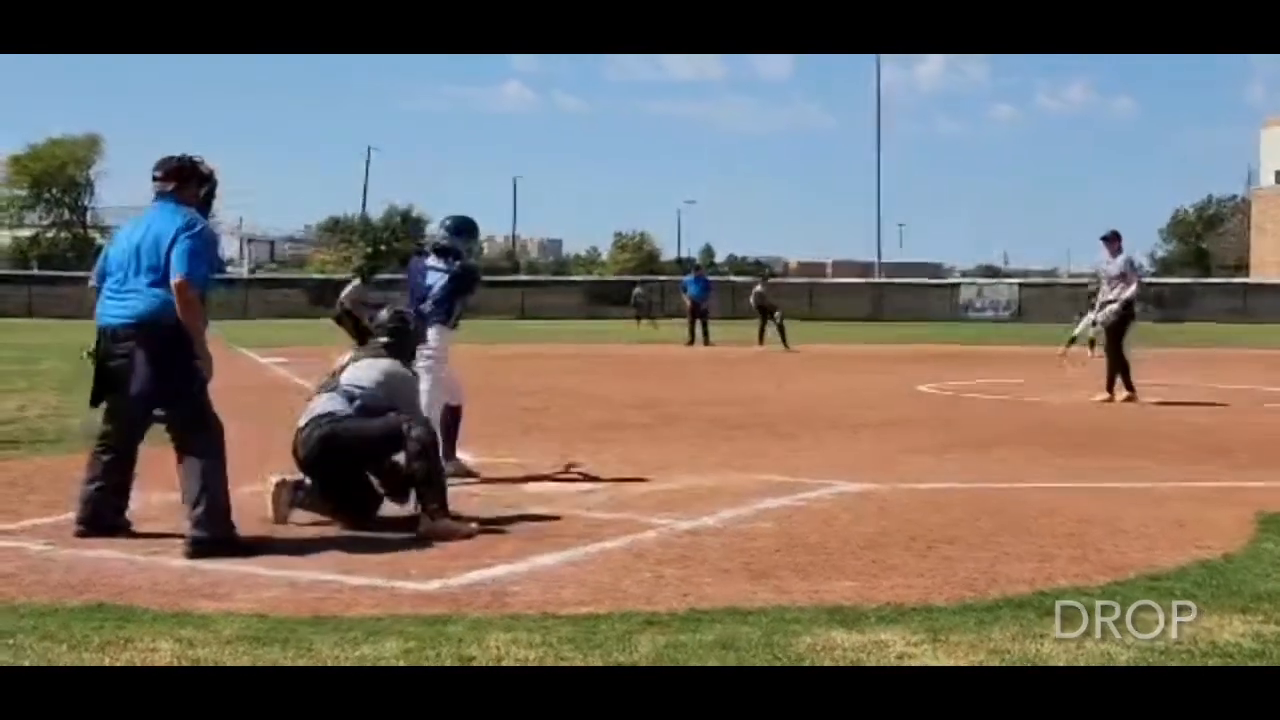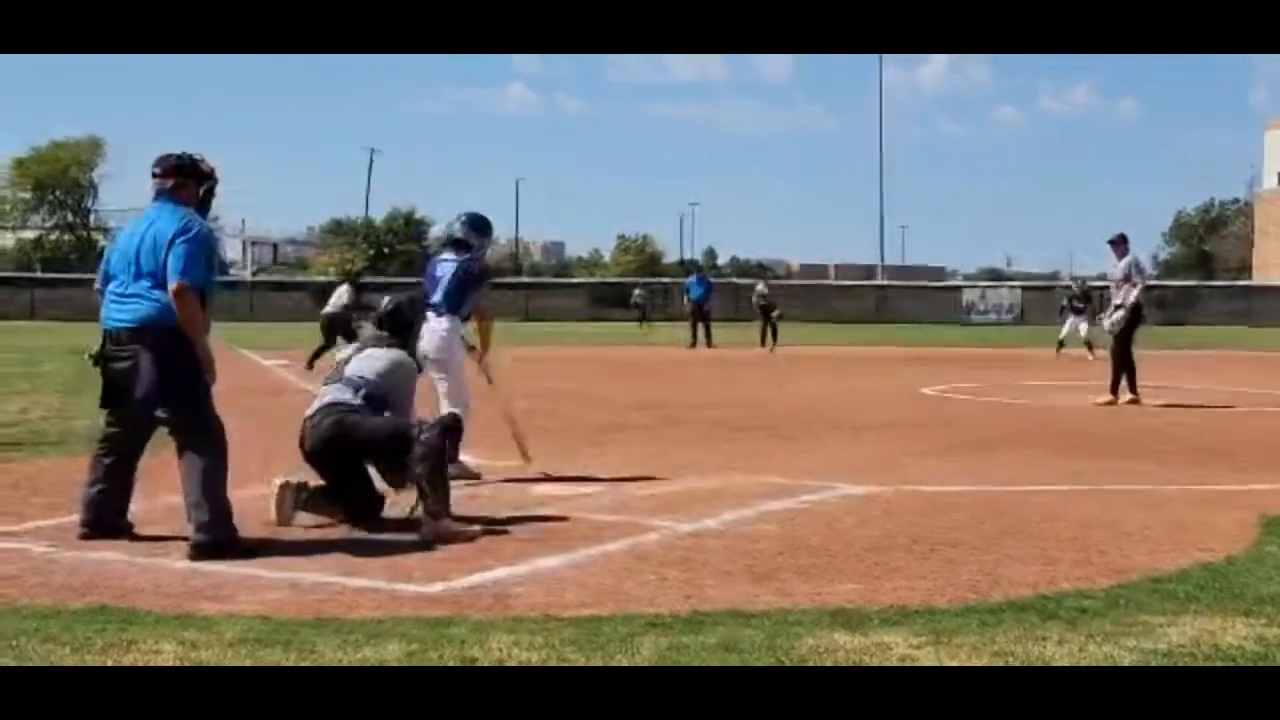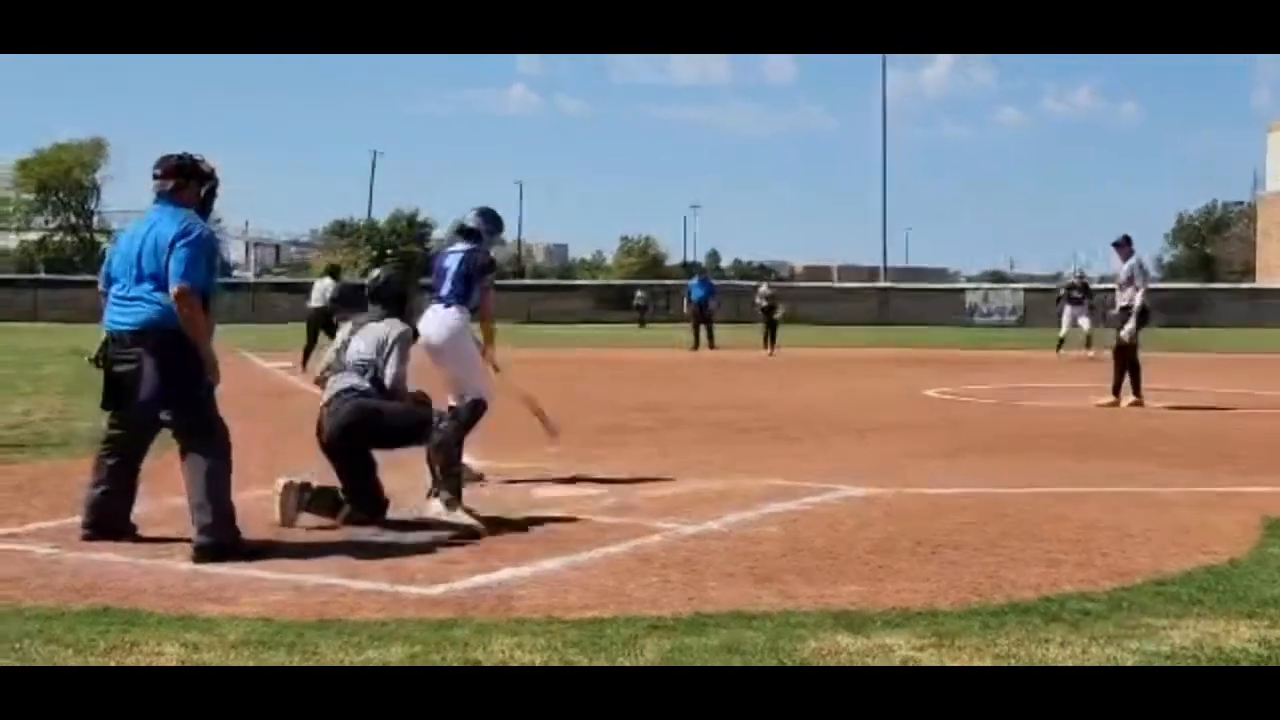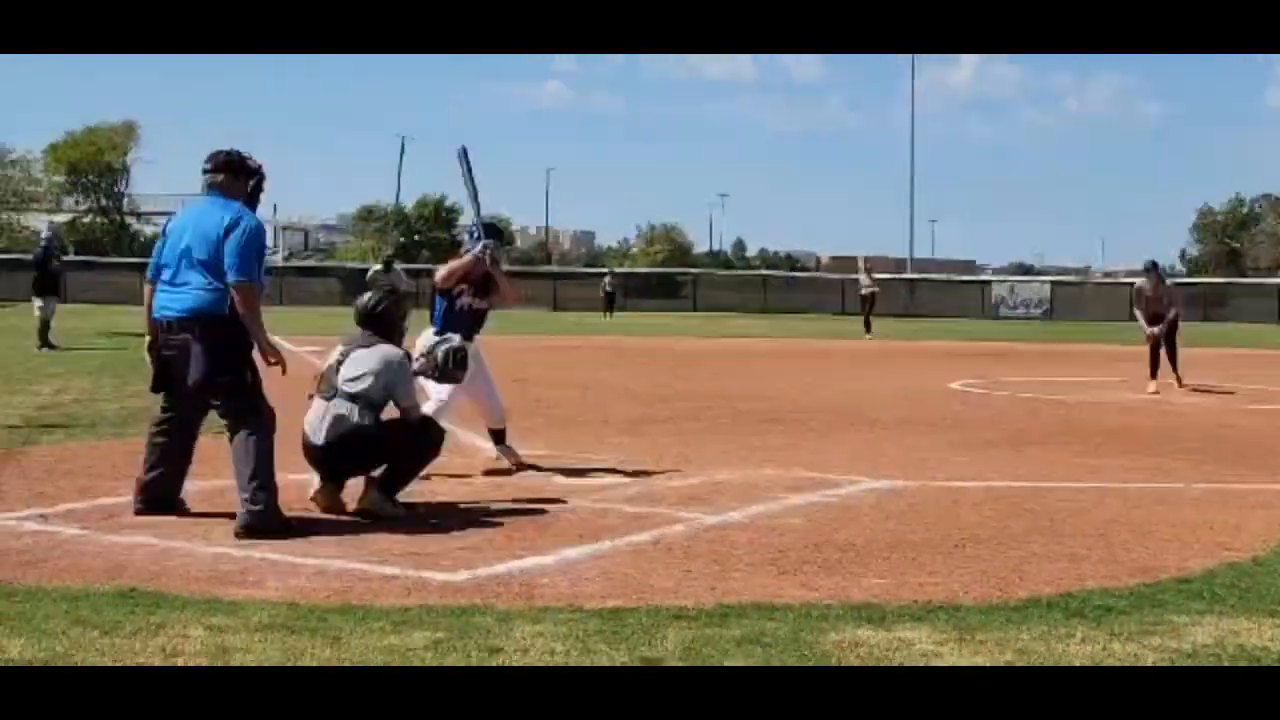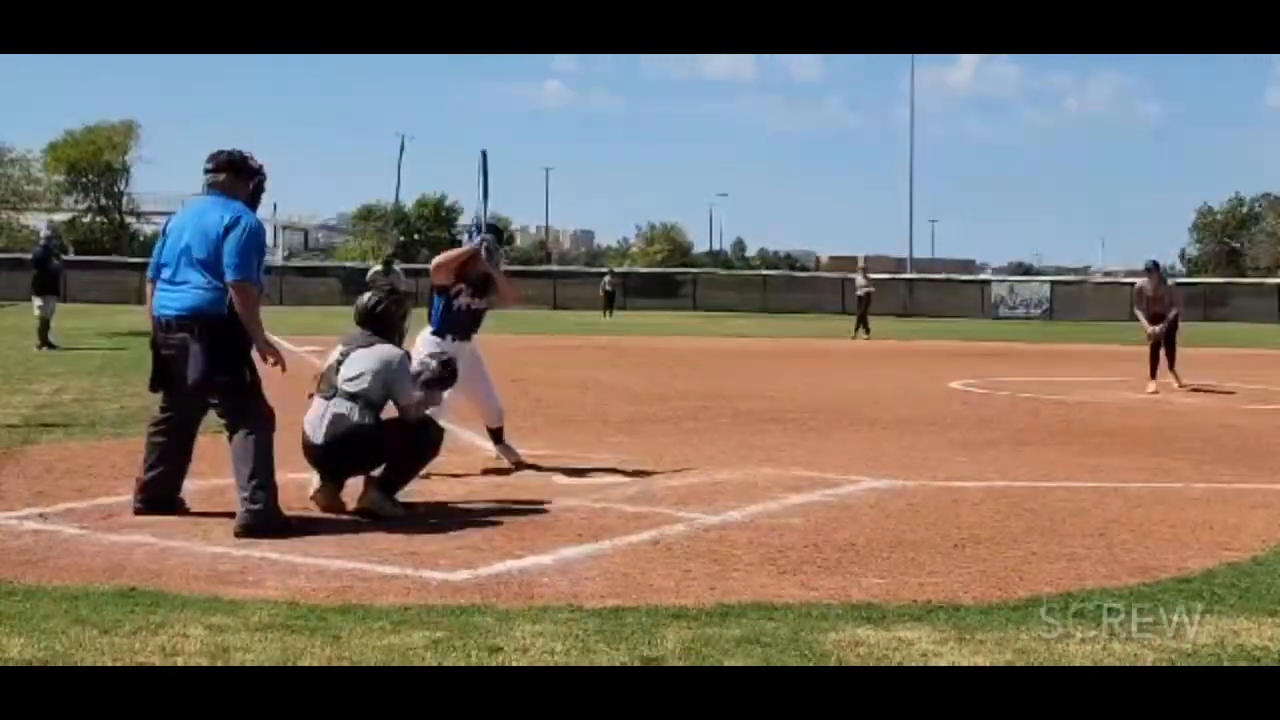
dt=0.2s
person 1, frame 1
left shoulder: (129, 227)
right shoulder: (191, 226)
left elbow: (98, 283)
right elbow: (182, 286)
right wrist: (200, 344)
left hip: (112, 339)
right hip: (158, 339)
left knee: (118, 430)
right knee: (198, 433)
left ankle: (96, 514)
right ankle: (209, 532)
person 1, frame 2
left shoulder: (130, 228)
right shoulder: (190, 227)
left elbow: (103, 287)
right elbow: (180, 290)
right wrist: (203, 349)
left hip: (118, 342)
right hip: (162, 343)
left knee: (121, 433)
right knee: (200, 436)
left ankle: (99, 517)
right ankle: (211, 534)
person 1, frame 3
left shoulder: (131, 229)
right shoulder: (191, 229)
left elbow: (106, 289)
right elbow: (183, 295)
right wrist: (206, 352)
left hip: (122, 345)
right hip: (165, 346)
left knee: (123, 435)
right knee: (204, 438)
left ankle: (102, 517)
right ankle: (215, 536)
person 1, frame 4
left shoulder: (179, 218)
right shoulder: (241, 221)
left elbow: (151, 280)
right elbow: (240, 287)
left wrist: (153, 332)
right wrist: (261, 340)
left hip: (170, 330)
right hip: (212, 332)
left knee: (175, 416)
right knee: (251, 419)
left ankle: (153, 495)
right ankle: (257, 512)
person 1, frame 5
left shoulder: (180, 217)
right shoulder: (242, 220)
left elbow: (152, 279)
right elbow: (239, 285)
left wrist: (159, 330)
right wrist: (259, 338)
left hip: (170, 329)
right hip: (211, 332)
left knee: (174, 415)
right knee: (250, 418)
left ankle: (154, 494)
right ankle: (257, 511)
person 2, frame 1
left shoulder: (417, 264)
right shoulder: (467, 273)
right hip: (430, 344)
left knee: (453, 396)
right knee: (425, 414)
left ankle: (448, 459)
person 2, frame 2
left shoulder: (435, 262)
right shoulder: (476, 267)
right elbow: (482, 314)
left wrist: (462, 344)
right wrist: (484, 350)
left hip: (423, 331)
right hip: (441, 334)
left knee: (457, 398)
right knee: (456, 406)
left ankle: (450, 460)
person 2, frame 3
left shoulder: (443, 255)
right shoulder: (480, 260)
right elbow: (486, 308)
right wrist: (488, 348)
left hip: (430, 324)
right hip: (450, 326)
left knee: (461, 393)
right knee: (480, 394)
left ankle: (453, 462)
right ankle: (448, 454)
person 2, frame 4
left shoulder: (489, 280)
right shoulder: (455, 273)
left elbow: (508, 298)
right elbow: (441, 278)
left wrist: (495, 270)
right wrist: (475, 255)
left hip: (467, 347)
right hip: (438, 343)
left knee: (491, 402)
right knee: (442, 397)
left ankle: (502, 446)
person 2, frame 5
left shoulder: (487, 280)
right shoulder: (451, 273)
left elbow: (509, 298)
right elbow: (436, 264)
left wrist: (494, 269)
right wrist: (472, 247)
left hip: (465, 347)
right hip: (435, 344)
left knee: (490, 400)
right knee: (440, 396)
left ankle: (501, 445)
person 3, frame 1
left shoulder: (353, 359)
right shoulder: (399, 372)
right elbow: (416, 426)
left hip: (308, 442)
right hip: (329, 436)
left knee: (363, 510)
right knee: (418, 431)
left ankle: (295, 492)
right ankle: (435, 518)
person 3, frame 2
left shoulder: (355, 348)
right shoulder: (401, 360)
right elbow: (402, 422)
left hip: (313, 434)
right hip: (337, 427)
left knee: (367, 510)
right knee: (426, 436)
left ankle: (297, 494)
right ankle: (436, 520)
person 3, frame 3
left shoulder: (351, 326)
right shoulder: (397, 328)
left elbow: (321, 377)
right elbow: (395, 386)
right wrist: (412, 401)
left hip: (329, 422)
right hip: (356, 414)
right knee: (440, 423)
left ankle: (302, 495)
person 3, frame 4
left shoulder: (344, 348)
right shoulder: (392, 354)
right elbow: (410, 415)
left hip: (313, 446)
right hip: (343, 445)
right knee: (430, 431)
left ankle: (329, 483)
right ankle: (379, 493)
person 3, frame 5
left shoulder: (344, 347)
right shoulder: (393, 355)
right elbow: (410, 414)
right wrist: (429, 396)
left hip: (313, 446)
right hip: (344, 446)
right knee: (429, 431)
left ankle: (329, 483)
right ankle: (379, 492)
